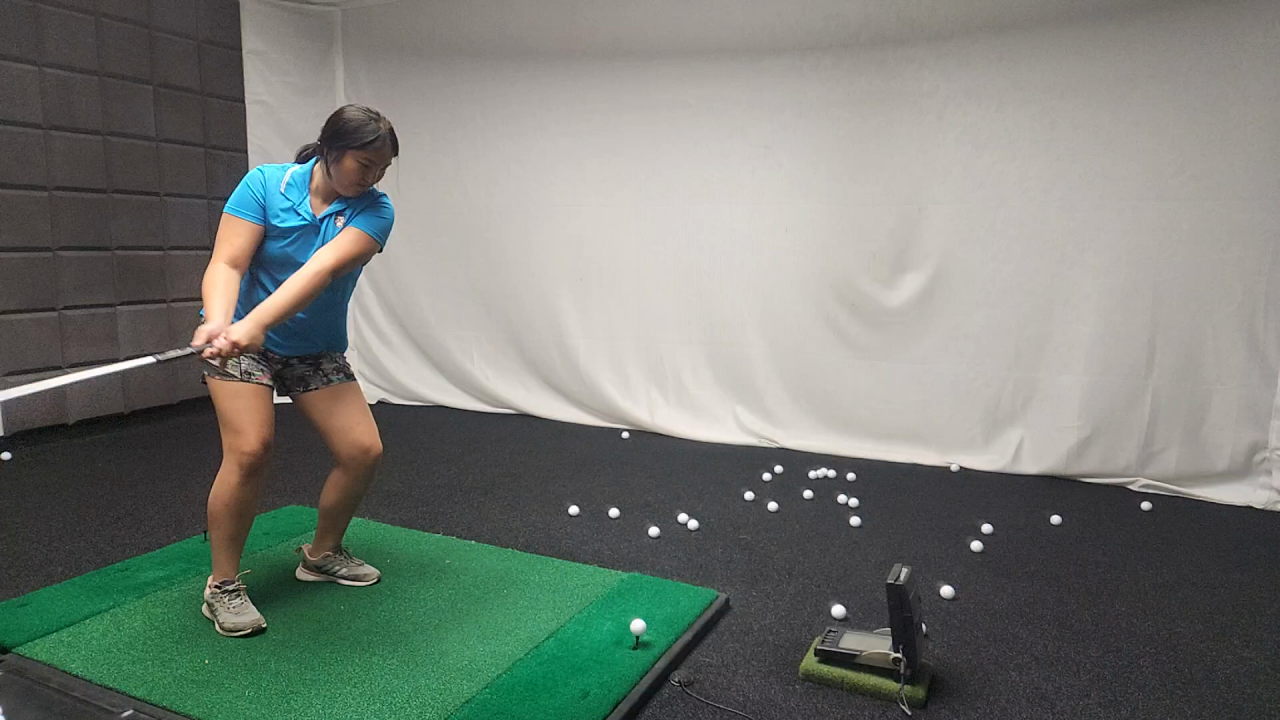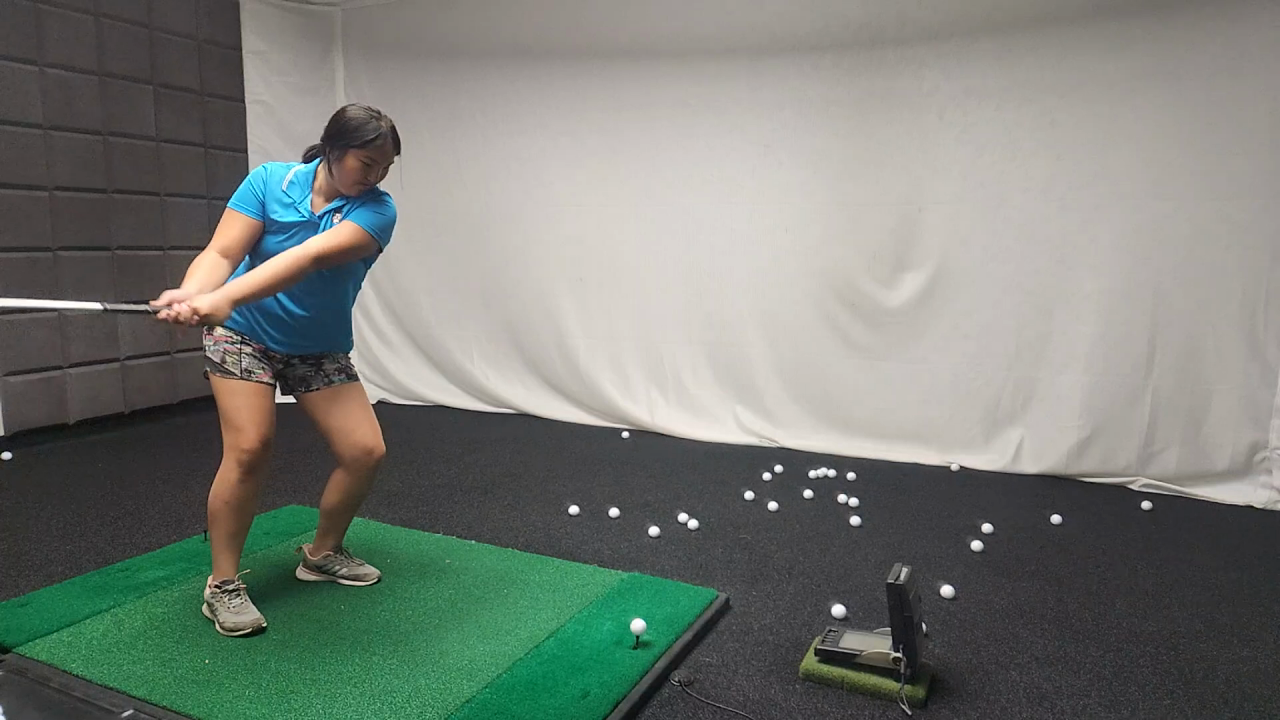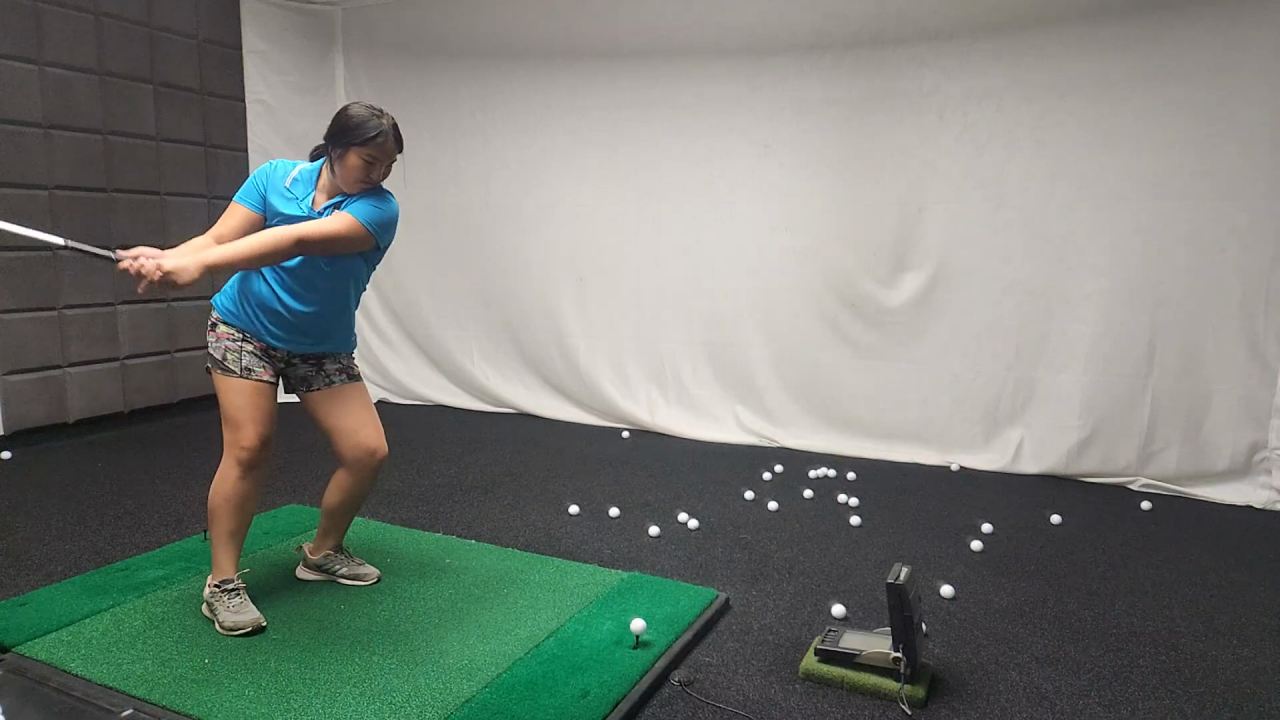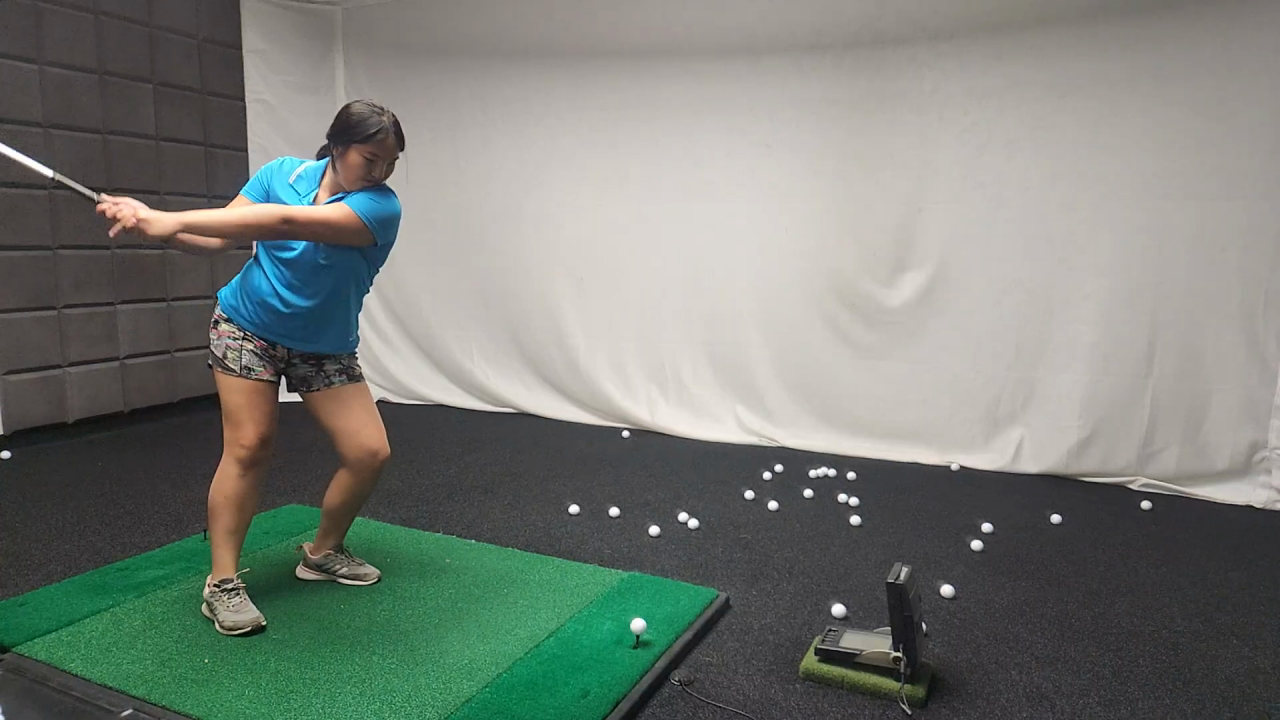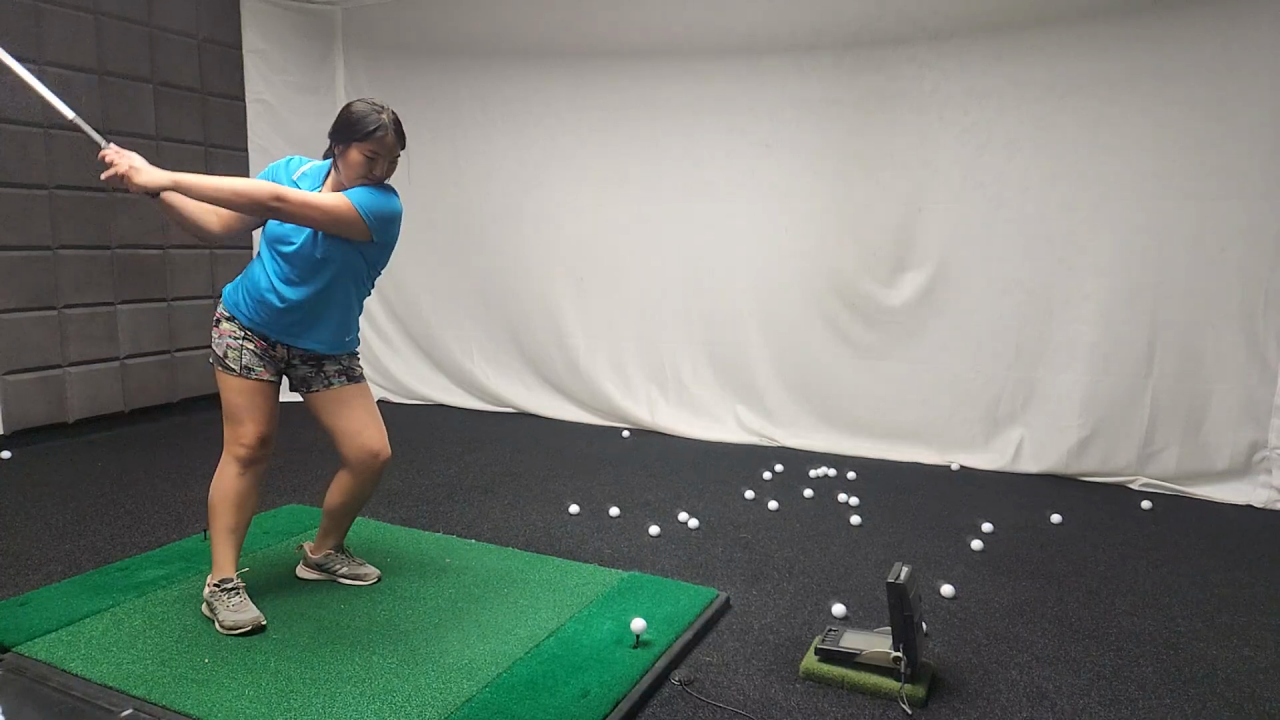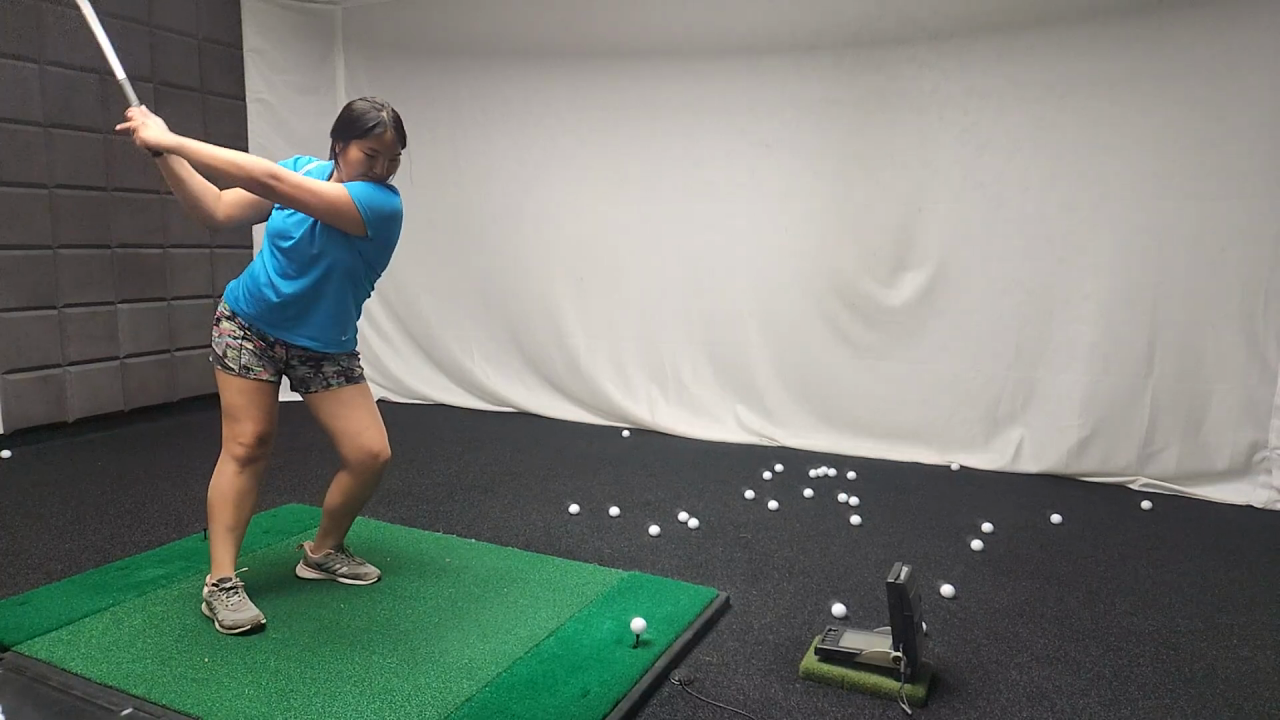
dt=0.4s
person 1, frame 1
left shoulder: (375, 211)
right shoulder: (264, 183)
left elbow: (321, 270)
right elbow: (227, 263)
left wrist: (254, 324)
right wrist: (218, 323)
left hip: (317, 349)
right hip: (243, 339)
left knee: (362, 450)
right knee: (248, 451)
left ankle: (321, 553)
right ankle: (222, 584)
person 1, frame 2
left shoulder: (378, 211)
right shoulder: (269, 180)
left elbow: (310, 258)
right elbow: (222, 252)
left wrist: (223, 298)
right wrist: (190, 292)
left hip: (321, 349)
right hip: (244, 333)
left knee: (365, 451)
right knee: (248, 449)
left ankle: (322, 553)
right ankle: (222, 584)
person 1, frame 3
left shoulder: (380, 209)
right shoulder: (275, 176)
left elbow: (298, 240)
right elbow: (217, 239)
left wrist: (198, 266)
right wrist: (164, 256)
left hip: (323, 347)
right hip: (246, 328)
left knee: (368, 451)
right knee: (248, 448)
left ankle: (322, 552)
right ankle: (222, 583)
person 1, frame 4
left shoulder: (381, 207)
right shoulder: (283, 172)
left elbow: (284, 222)
right elbow: (215, 237)
left wrist: (172, 219)
right wrist: (155, 223)
left hip: (325, 347)
right hip: (246, 326)
left knee: (369, 452)
right knee: (247, 447)
left ankle: (322, 552)
right ankle: (222, 583)
person 1, frame 5
left shoulder: (382, 206)
right shoulder: (293, 169)
left elbow: (275, 202)
right elbow: (215, 223)
left wrist: (164, 177)
right wrist: (153, 187)
left hip: (326, 346)
right hip: (249, 326)
left knee: (371, 453)
right knee: (248, 447)
left ankle: (323, 552)
right ankle: (222, 582)
person 1, frame 6
left shoulder: (383, 205)
right shoulder: (302, 169)
left elbow: (270, 180)
right elbow: (216, 211)
left wrist: (171, 140)
right wrist: (163, 153)
left hip: (325, 346)
right hip: (248, 325)
left knee: (370, 454)
right knee: (246, 446)
left ankle: (322, 551)
right ankle: (221, 581)
